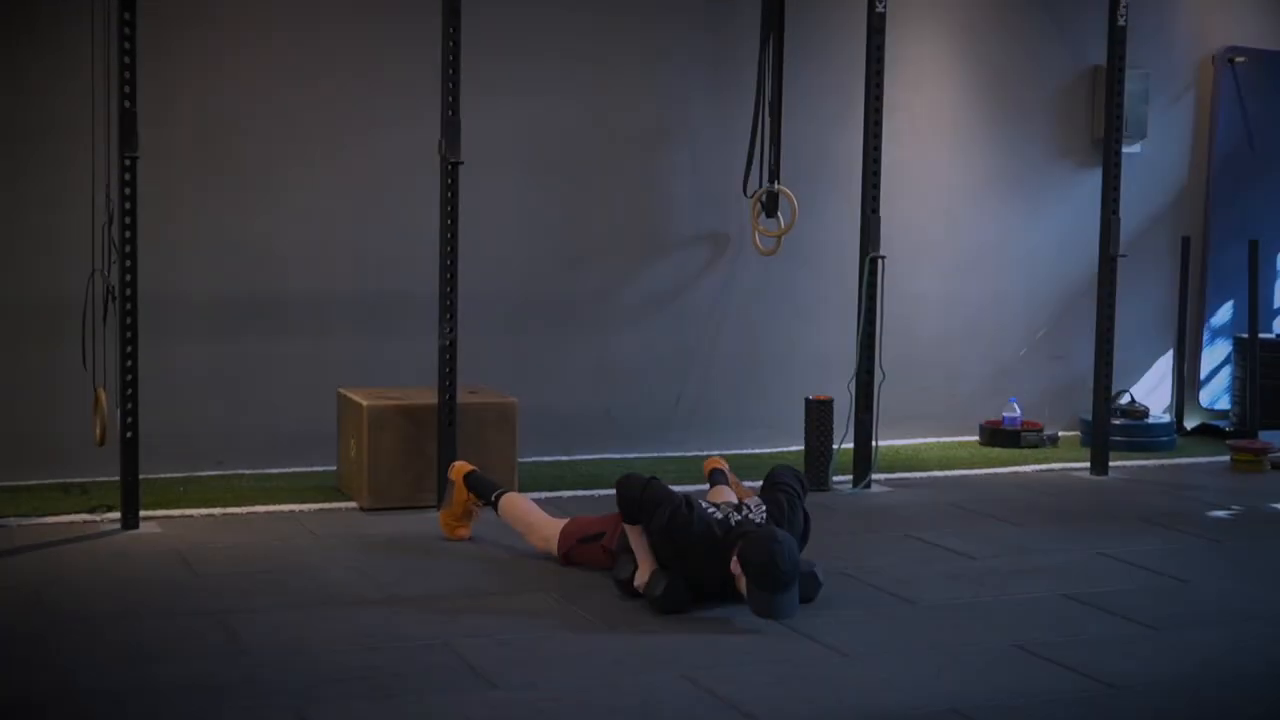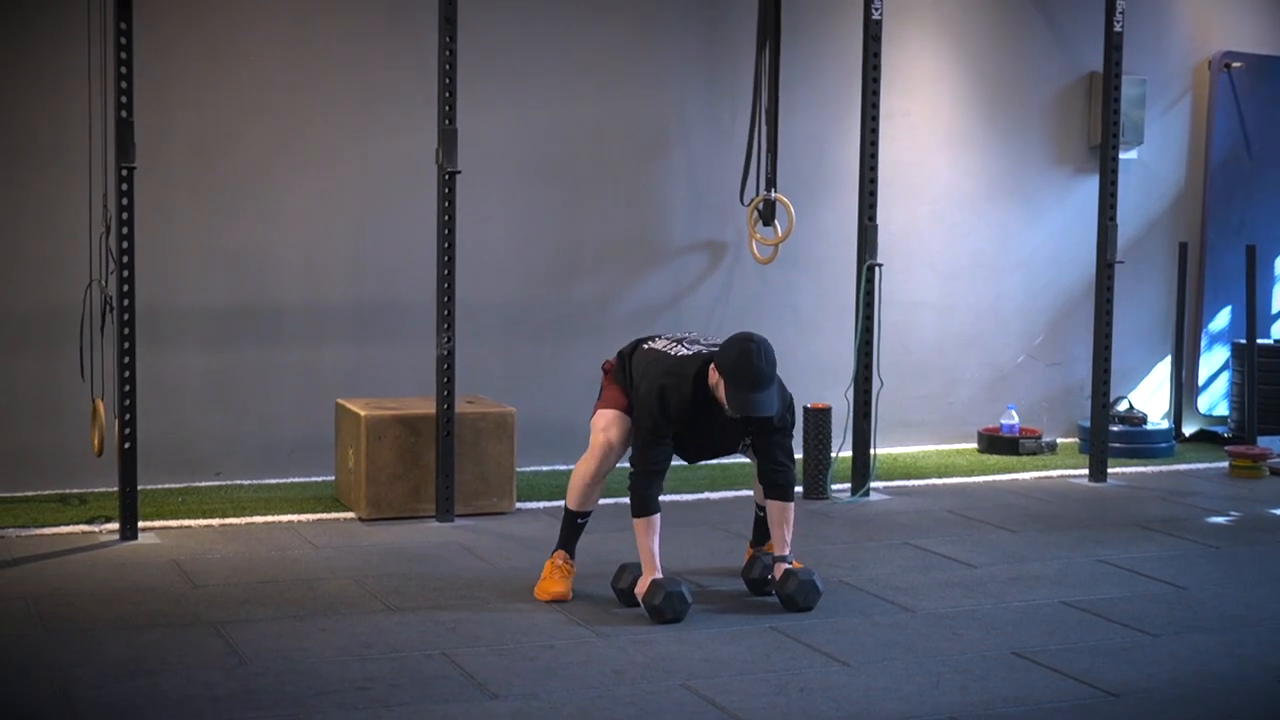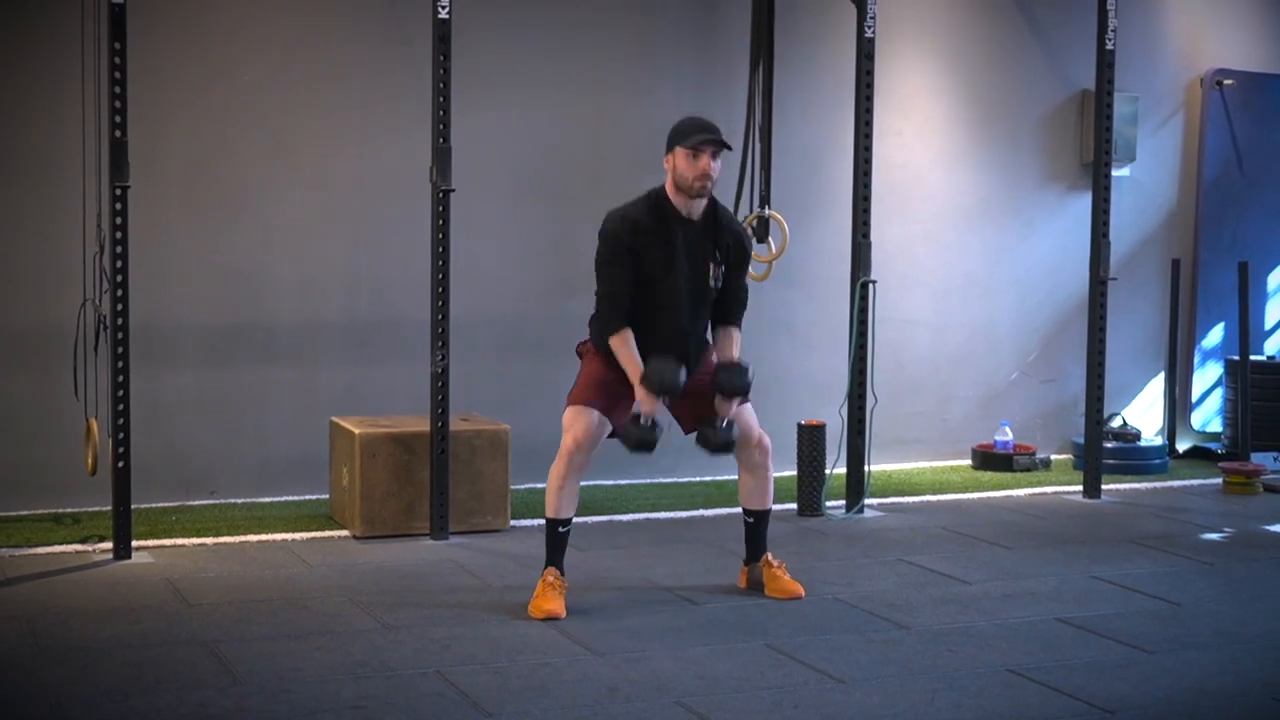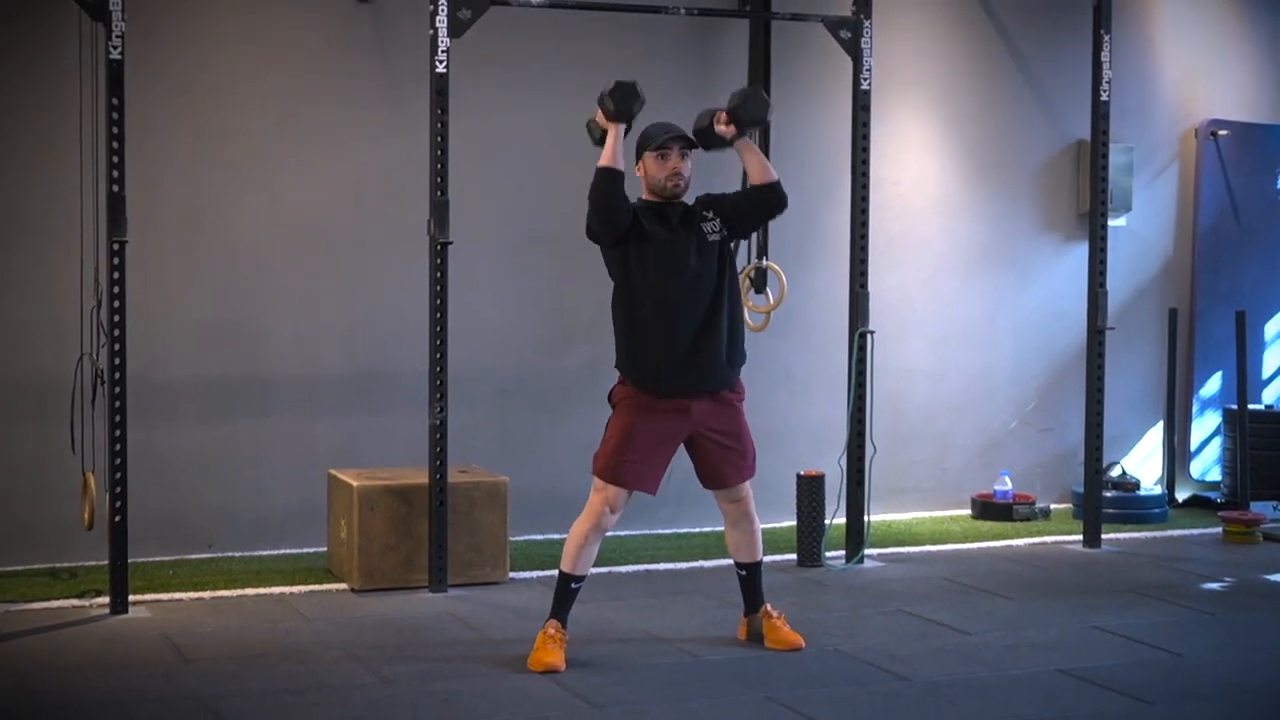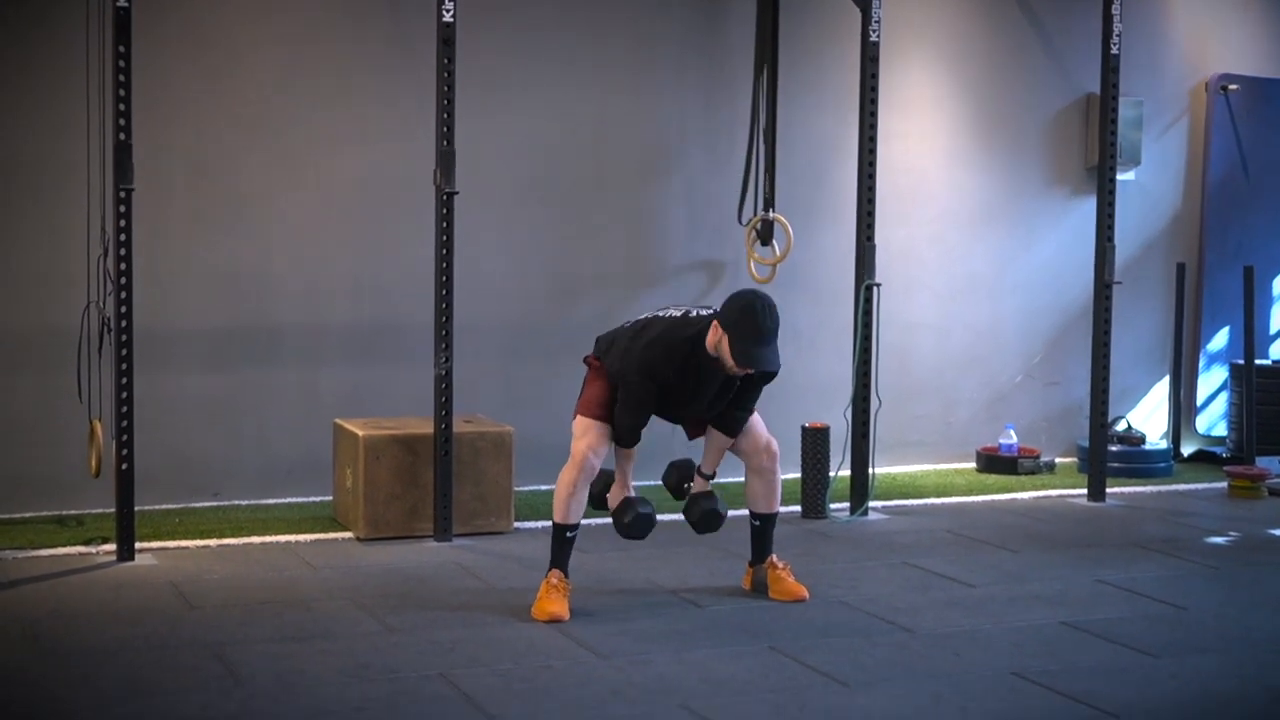
dt=1s
person 1, frame 1
left shoulder: (787, 528)
right shoulder: (692, 533)
left elbow: (785, 477)
right elbow: (628, 489)
right wrist: (646, 565)
right hip: (642, 530)
right knee: (545, 534)
left ankle: (718, 475)
right ankle: (471, 481)
person 1, frame 2
left shoulder: (773, 396)
right shoulder: (666, 386)
left elbow: (779, 476)
right elbow: (647, 478)
left wrist: (783, 559)
right wrist: (651, 572)
right hip: (631, 376)
left knee: (774, 460)
right knee: (604, 448)
left ankle: (761, 548)
right ankle: (562, 558)
person 1, frame 3
left shoulder: (730, 234)
right shoulder: (628, 224)
left elbow: (728, 313)
right elbow: (613, 314)
right wrist: (640, 381)
left hip: (690, 358)
right hip: (617, 353)
left knee: (756, 444)
right knee: (575, 444)
left ankle: (757, 564)
right ankle: (552, 574)
person 1, frame 4
left shoulder: (713, 215)
right shoulder: (627, 221)
left elbow: (772, 198)
right elbow: (603, 203)
left wrist: (740, 139)
right wrist: (613, 134)
left hip: (718, 394)
right hip: (649, 397)
left knee: (741, 505)
right knee: (602, 507)
left ankle: (756, 614)
right ankle: (555, 626)
person 1, frame 5
left shoulder: (760, 362)
right shoulder: (654, 350)
left elbow: (729, 419)
right elbow: (628, 423)
left wrist: (704, 476)
right wrist: (622, 485)
right hip: (616, 369)
left knee: (765, 450)
right knee: (586, 453)
left ankle: (763, 565)
right ankle: (557, 577)
